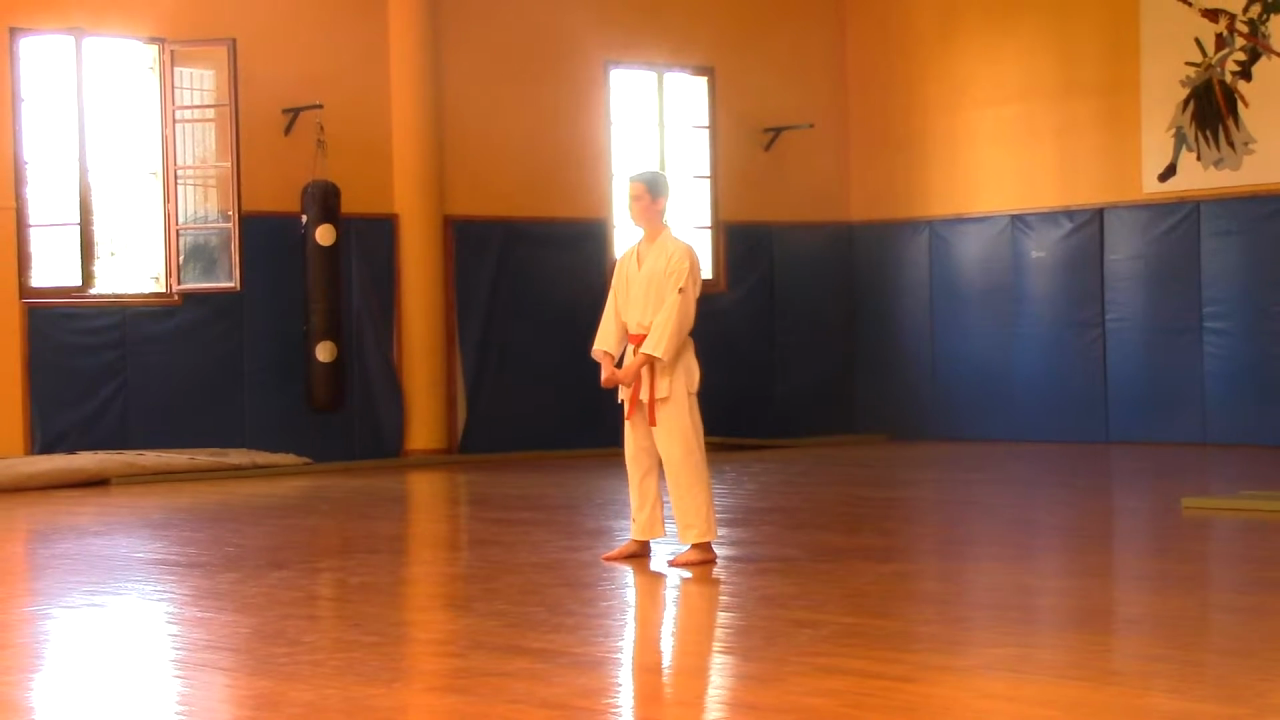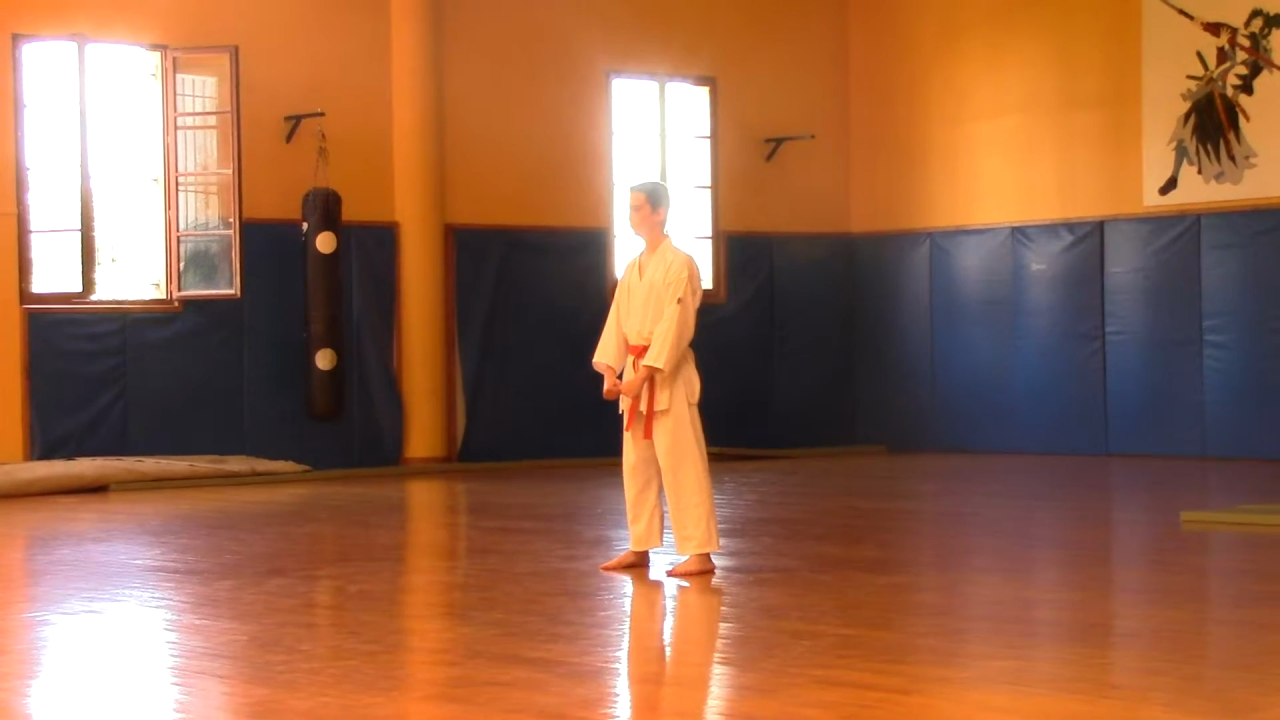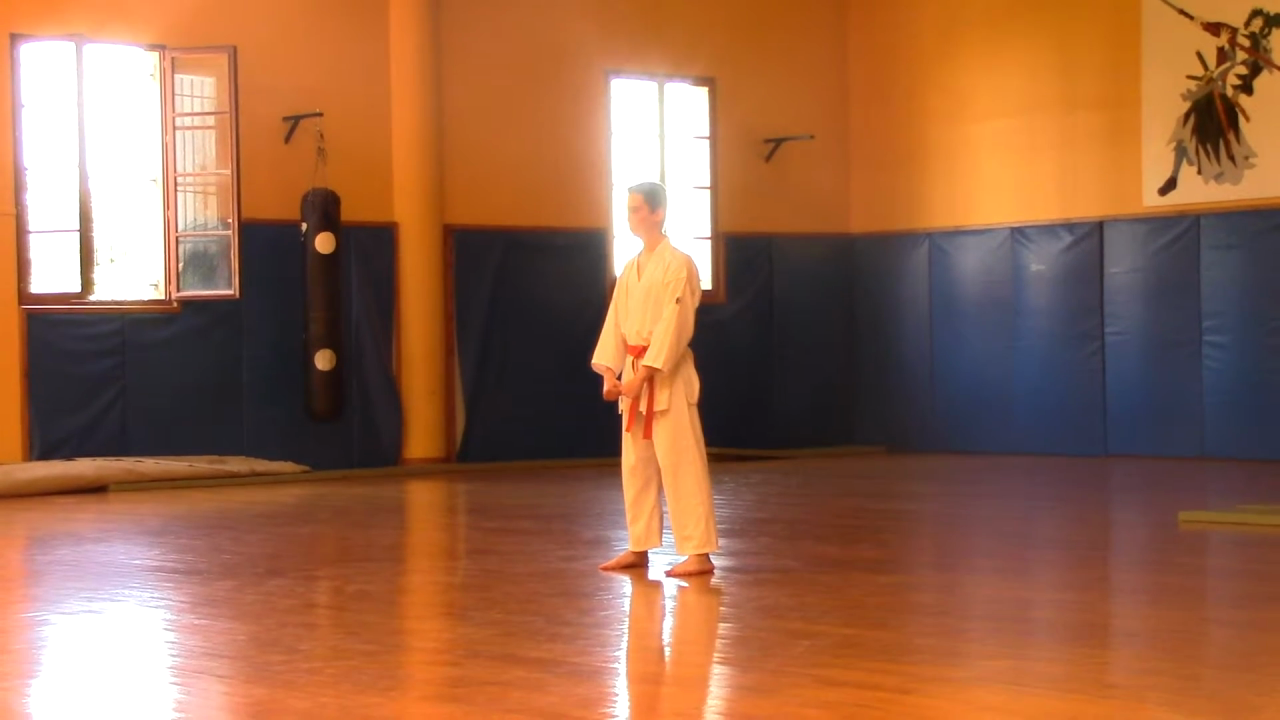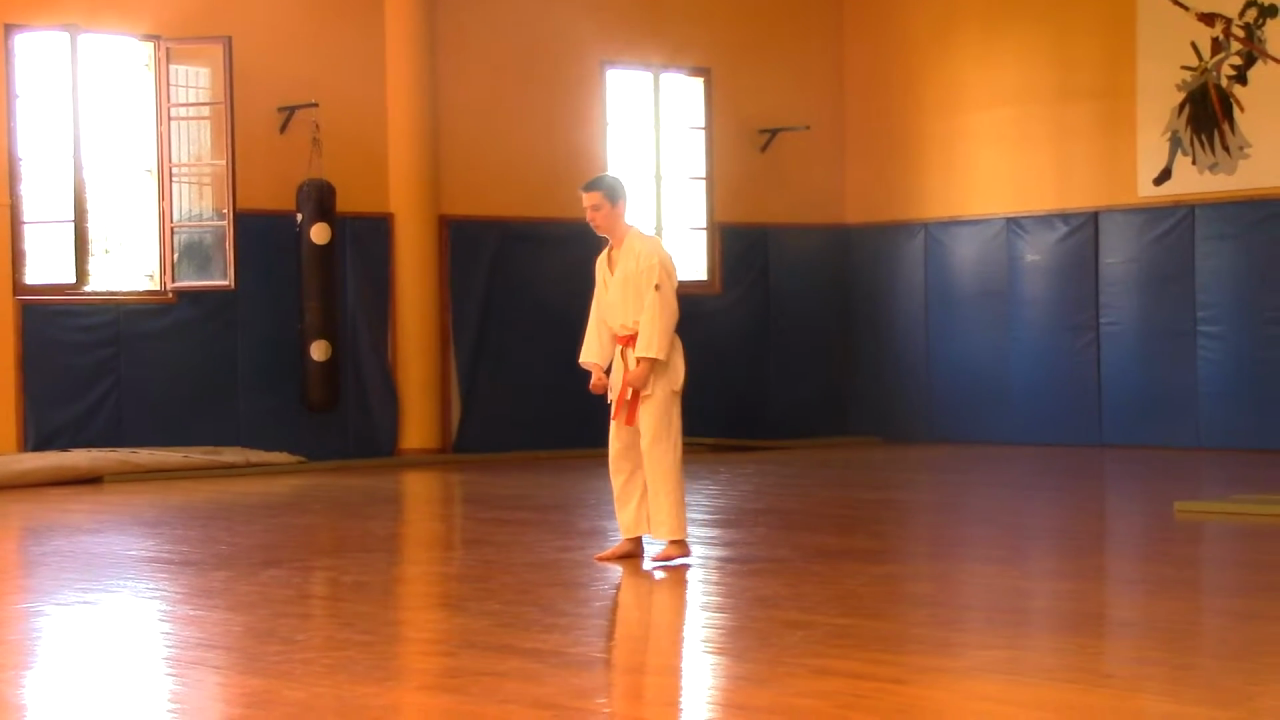
dt=0.7s
person 1, frame 1
left shoulder: (680, 254)
right shoulder: (628, 258)
left elbow: (675, 317)
right elbow: (615, 311)
left wrist: (639, 362)
right wrist: (608, 359)
left hip: (668, 364)
right hip: (635, 362)
left knee: (681, 453)
right knee: (639, 455)
left ankle: (701, 542)
right ankle: (641, 536)
person 1, frame 2
left shoulder: (679, 264)
right shoulder: (632, 268)
left elbow: (675, 327)
right elbow: (617, 322)
left wrist: (644, 374)
right wrist: (610, 371)
left hip: (668, 375)
right hip: (635, 373)
left knee: (681, 464)
right knee: (637, 465)
left ankle: (700, 553)
right ankle: (639, 547)
person 1, frame 3
left shoulder: (678, 264)
right shoulder: (631, 268)
left elbow: (674, 326)
right elbow: (616, 322)
left wrist: (644, 374)
right wrist: (610, 372)
left hip: (667, 375)
right hip: (634, 373)
left knee: (681, 465)
right knee: (636, 465)
left ankle: (699, 553)
right ankle: (639, 547)
person 1, frame 4
left shoulder: (648, 250)
right shoulder: (604, 260)
left elbow: (660, 311)
right elbow: (600, 317)
left wrist: (646, 363)
right wrist: (597, 367)
left hip: (655, 360)
right hip: (624, 362)
left knee: (658, 450)
right knee: (623, 454)
left ankle: (674, 538)
right ankle: (632, 537)
person 2, frame 1
left shoulder: (1258, 36)
right shoulder: (1230, 20)
left hip: (1227, 79)
right hip: (1211, 73)
right knee: (1189, 112)
right ankle: (1173, 164)
person 2, frame 2
left shoulder: (1258, 50)
right shoulder: (1231, 34)
left hip: (1227, 94)
right hip: (1212, 88)
right knee: (1190, 126)
right ankle: (1174, 176)
person 2, frame 3
left shoulder: (1259, 49)
right shoulder: (1232, 34)
left hip: (1228, 95)
right hip: (1211, 89)
right knee: (1188, 127)
right ankle: (1174, 177)
person 2, frame 4
left shoulder: (1254, 39)
right shoulder: (1227, 24)
left hip: (1221, 87)
right hip: (1205, 81)
right knee: (1183, 118)
right ankle: (1168, 167)
